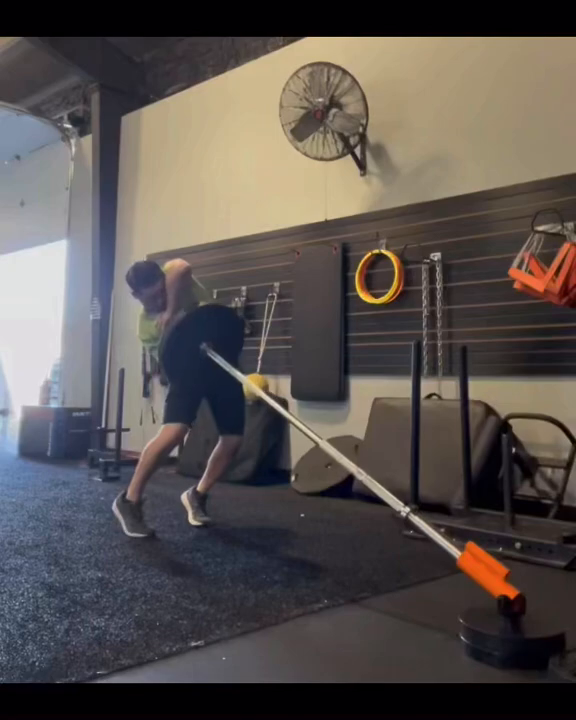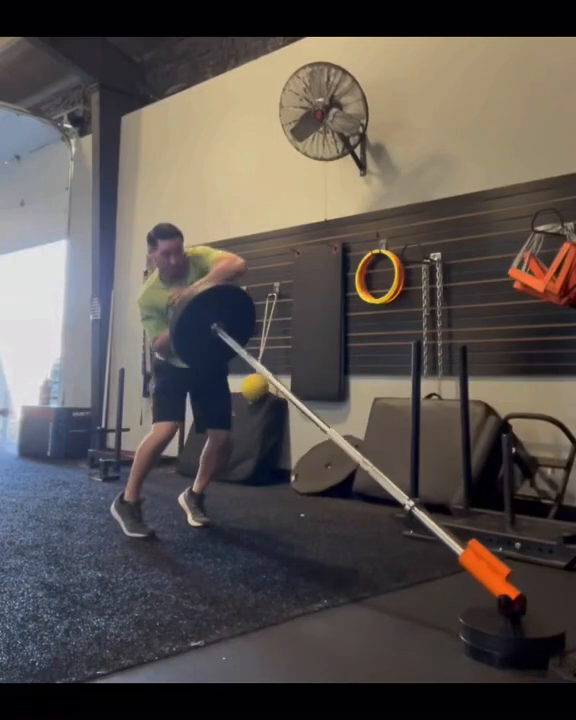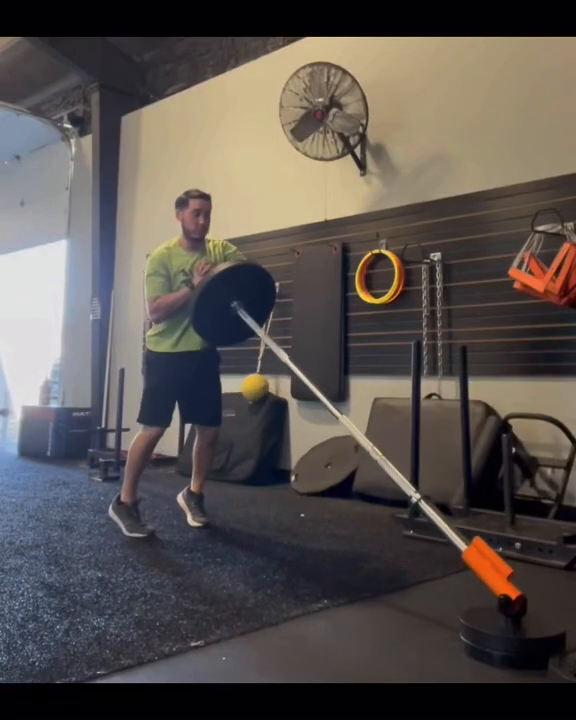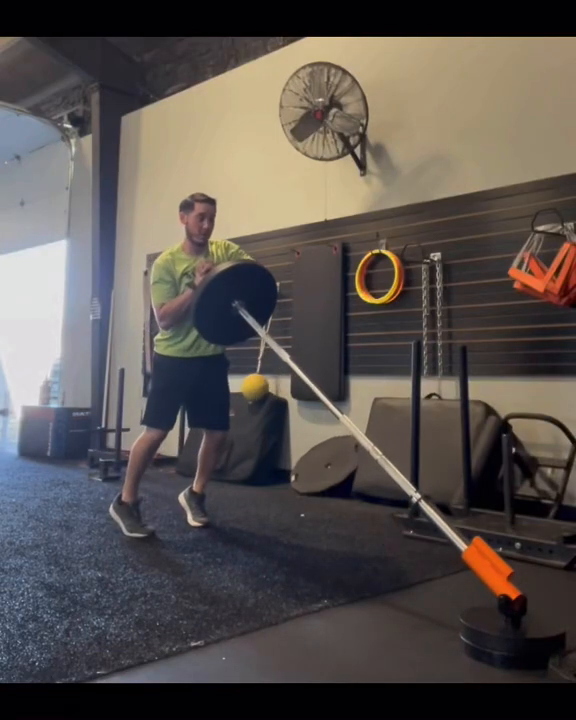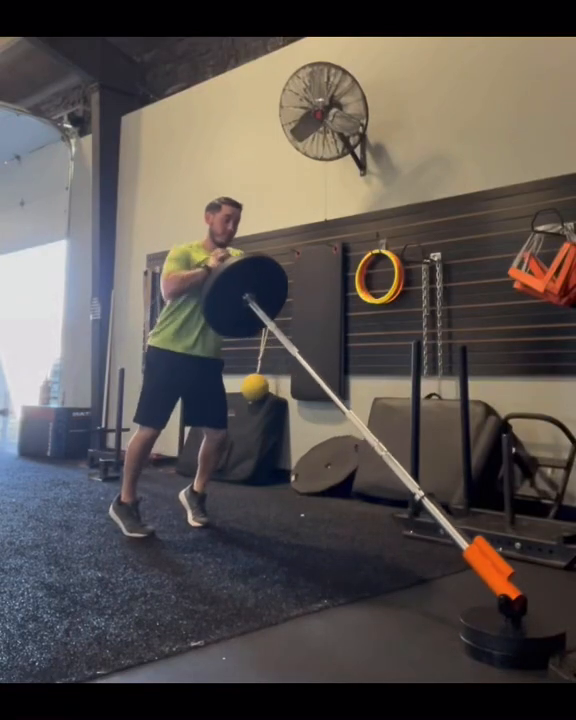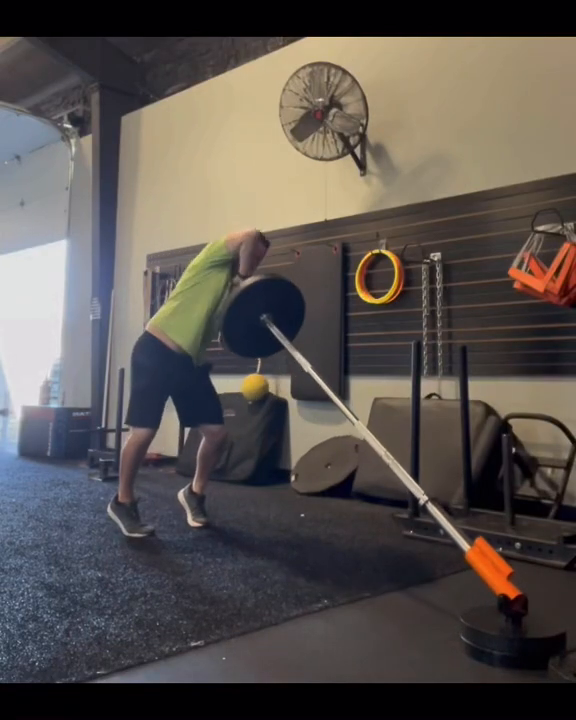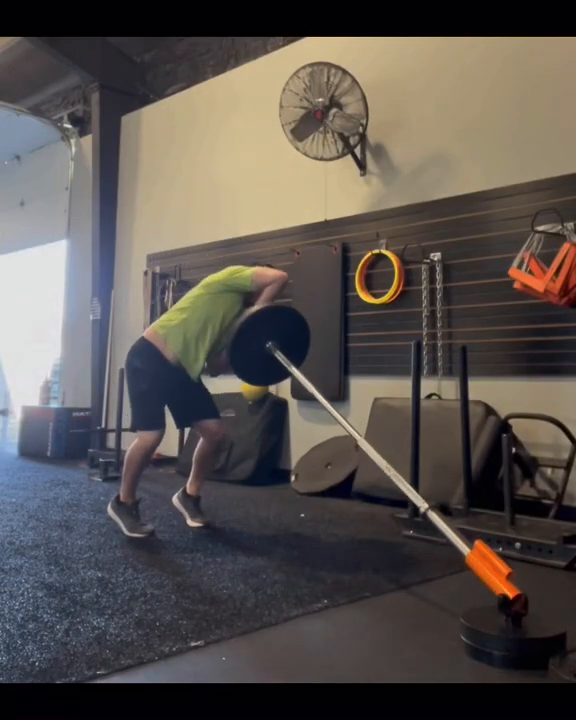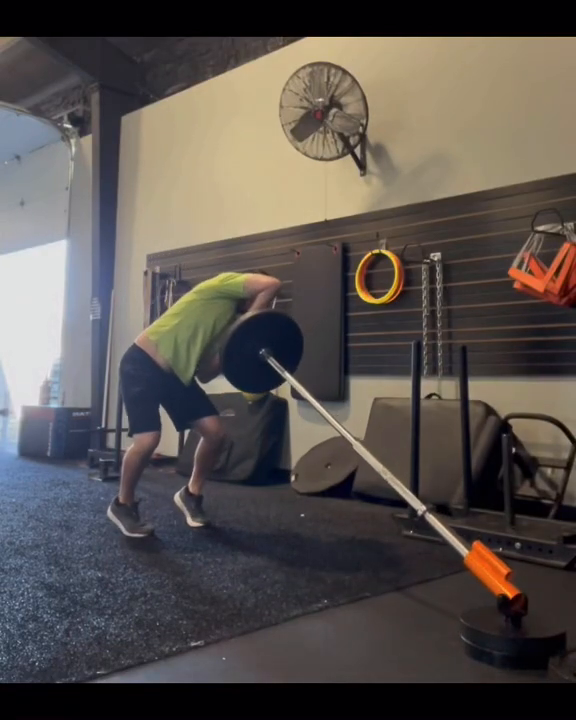
dt=0.4s
person 1, frame 1
left shoulder: (172, 274)
right shoulder: (148, 327)
left elbow: (182, 269)
right elbow: (171, 365)
left wrist: (171, 314)
left hip: (223, 362)
right hip: (188, 369)
left knee: (233, 439)
right knee: (173, 432)
left ankle: (197, 495)
right ankle: (129, 501)
person 1, frame 2
left shoulder: (197, 257)
right shoulder: (149, 295)
left elbow: (236, 264)
right elbow: (161, 348)
left wrist: (195, 289)
left hip: (211, 361)
right hip: (174, 365)
left knee: (222, 436)
right knee: (165, 430)
left ankle: (194, 496)
right ankle: (126, 502)
person 1, frame 3
left shoulder: (222, 250)
right shoulder: (162, 257)
right elbow: (155, 311)
right wrist: (193, 287)
left hip: (203, 354)
right hip: (165, 355)
left knee: (209, 429)
right knee: (153, 430)
left ankle: (193, 494)
right ankle: (124, 502)
person 1, frame 4
left shoulder: (226, 251)
right shoulder: (166, 263)
right elbow: (164, 319)
right wrist: (195, 288)
left hip: (212, 359)
right hip: (174, 358)
left knee: (217, 433)
right knee: (156, 431)
left ankle: (194, 495)
right ankle: (125, 502)
person 1, frame 5
left shoulder: (236, 258)
right shoulder: (187, 253)
right elbow: (170, 290)
right wrist: (208, 267)
left hip: (206, 359)
right hip: (167, 353)
left knee: (217, 433)
right knee: (149, 430)
left ankle: (195, 494)
right ankle: (125, 502)
person 1, frame 6
left shoulder: (231, 290)
right shoulder: (215, 256)
right elbow: (251, 235)
right wrist: (243, 277)
left hip: (189, 361)
right hip: (156, 352)
left knee: (216, 432)
right knee: (144, 431)
left ankle: (194, 494)
right ankle: (122, 502)
person 1, frame 7
left shoulder: (234, 316)
right shoulder: (232, 277)
left elbow: (215, 367)
right elbow: (279, 277)
left hip: (182, 369)
right hip: (150, 358)
left knee: (214, 432)
right knee: (150, 435)
left ankle: (189, 496)
right ankle: (123, 503)
person 1, frame 8
left shoulder: (228, 322)
right shoulder: (225, 284)
left elbow: (204, 374)
right elbow: (272, 284)
left hip: (177, 373)
right hip: (143, 363)
left knee: (215, 432)
right knee: (148, 439)
left ankle: (191, 495)
right ankle: (123, 505)
